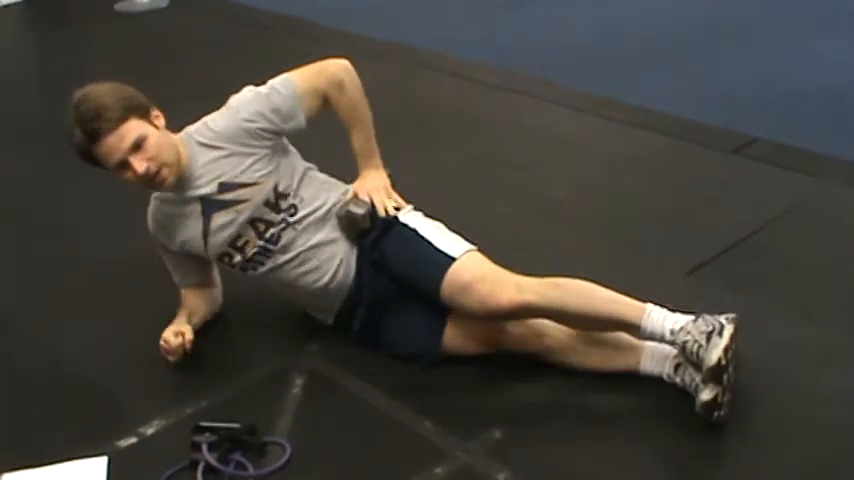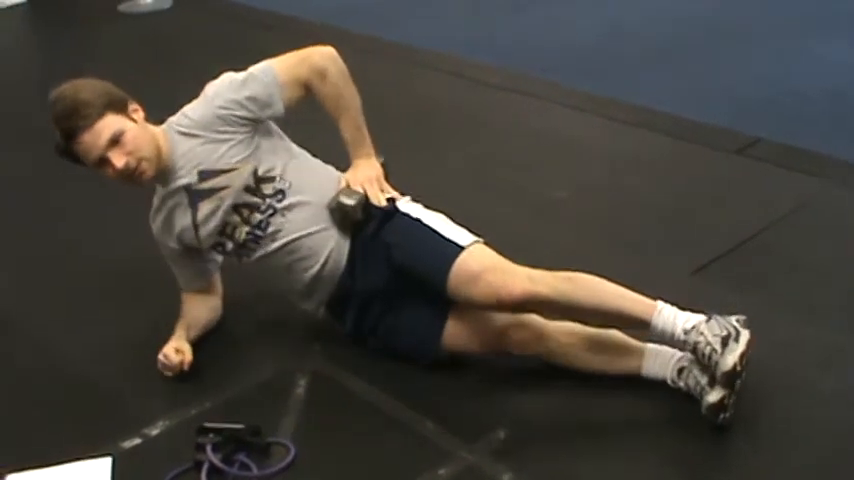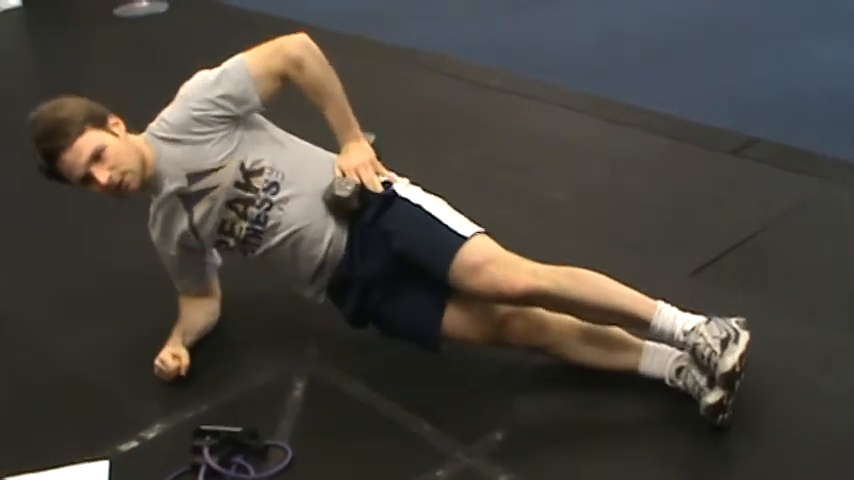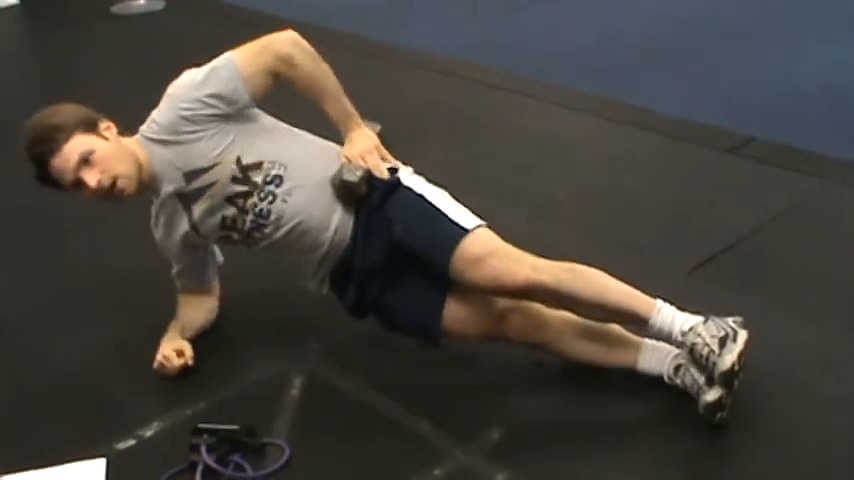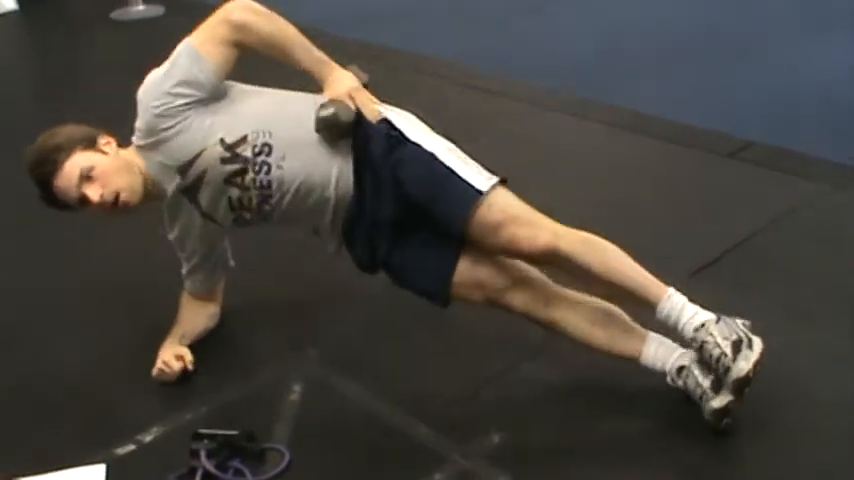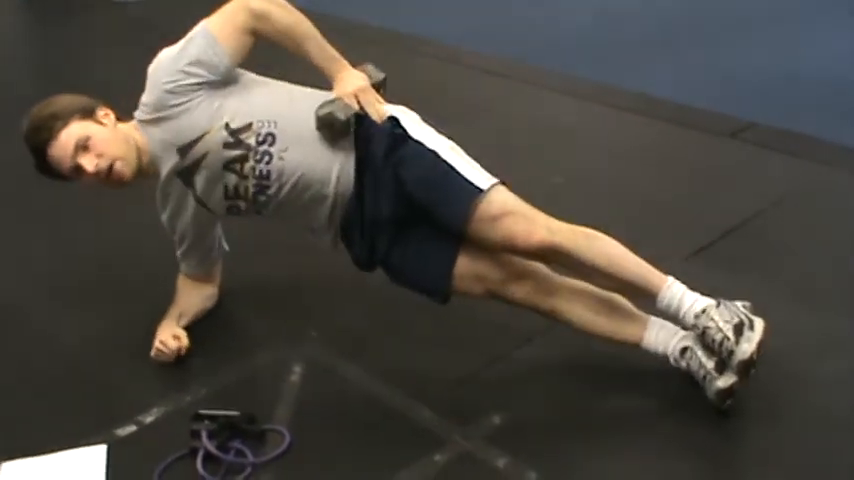
dt=0.3s
person 1, frame 1
left shoulder: (235, 123)
right shoulder: (165, 223)
left elbow: (338, 74)
right elbow: (203, 288)
left wrist: (372, 168)
right wrist: (181, 323)
left hip: (374, 235)
right hip: (357, 309)
left knee: (502, 298)
right knee: (510, 335)
left ankle: (680, 330)
right ankle: (676, 366)
person 1, frame 2
left shoulder: (214, 110)
right shoulder: (168, 221)
left elbow: (321, 61)
right elbow: (204, 294)
left wrist: (363, 156)
right wrist: (181, 338)
left hip: (376, 227)
right hip: (354, 300)
left knee: (510, 288)
right knee: (509, 335)
left ankle: (693, 331)
right ankle: (681, 369)
person 1, frame 3
left shoulder: (193, 111)
right shoulder: (166, 227)
left elbow: (296, 50)
right elbow: (202, 298)
left wrist: (352, 138)
right wrist: (177, 343)
left hip: (371, 212)
right hip: (353, 284)
left knee: (510, 281)
right knee: (508, 326)
left ankle: (689, 333)
right ankle: (679, 370)
person 1, frame 4
left shoulder: (181, 110)
right shoulder: (171, 226)
left elbow: (284, 47)
right elbow: (201, 293)
left wrist: (354, 126)
right wrist: (175, 337)
left hip: (378, 199)
right hip: (356, 274)
left knee: (511, 274)
right knee: (502, 318)
left ankle: (691, 332)
right ankle: (678, 367)
person 1, frame 5
left shoulder: (160, 106)
right shoulder: (186, 218)
right elbow: (205, 297)
left wrist: (332, 74)
right wrist: (174, 344)
left hip: (376, 150)
right hip: (365, 229)
left knee: (530, 240)
right knee: (509, 288)
left ankle: (699, 329)
right ankle: (685, 370)
person 1, frame 6
left shoulder: (170, 81)
right shoulder: (178, 202)
right elbow: (202, 277)
left wrist: (341, 71)
right wrist: (172, 321)
left hip: (378, 148)
right hip: (365, 227)
left knee: (528, 236)
right knee: (513, 281)
left ankle: (702, 315)
right ankle: (688, 351)
